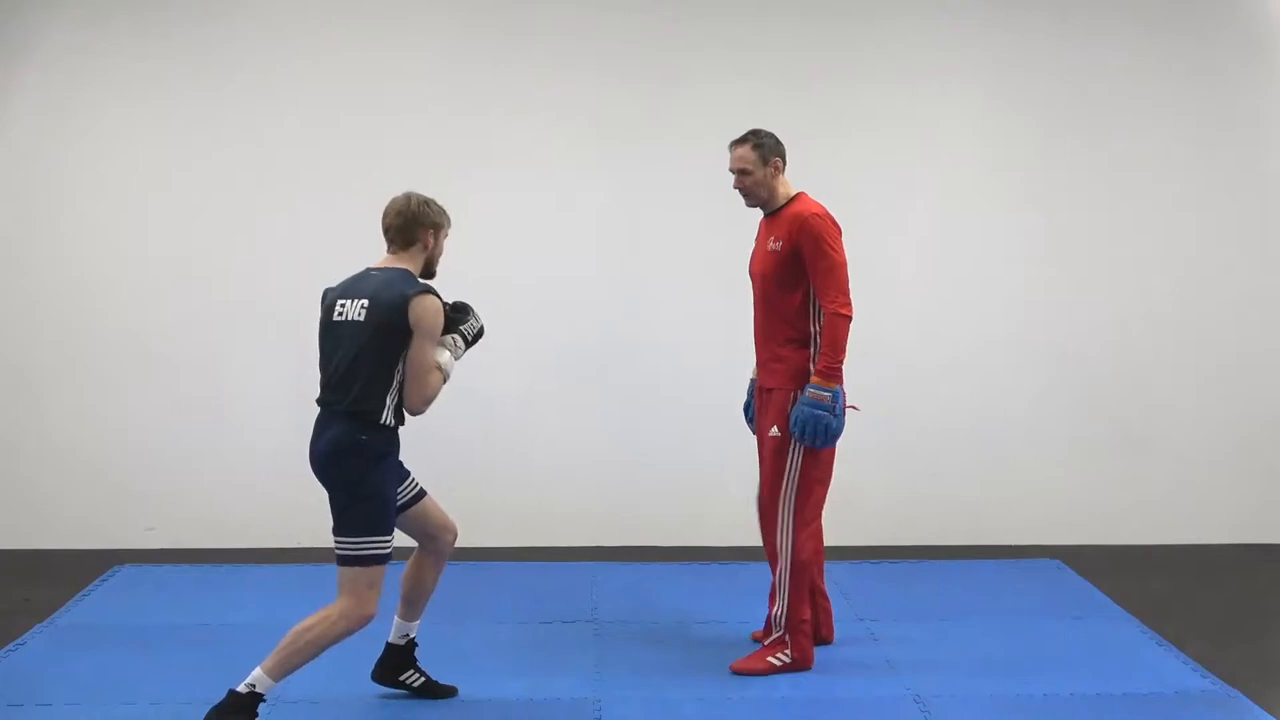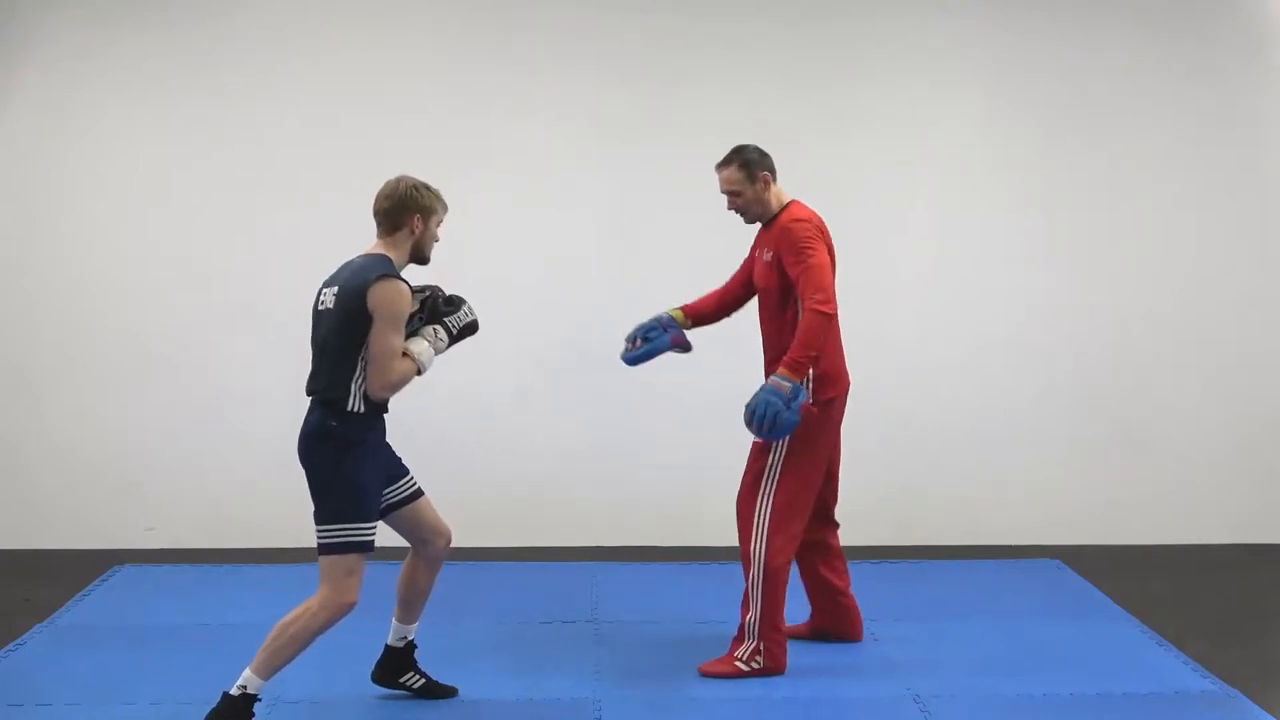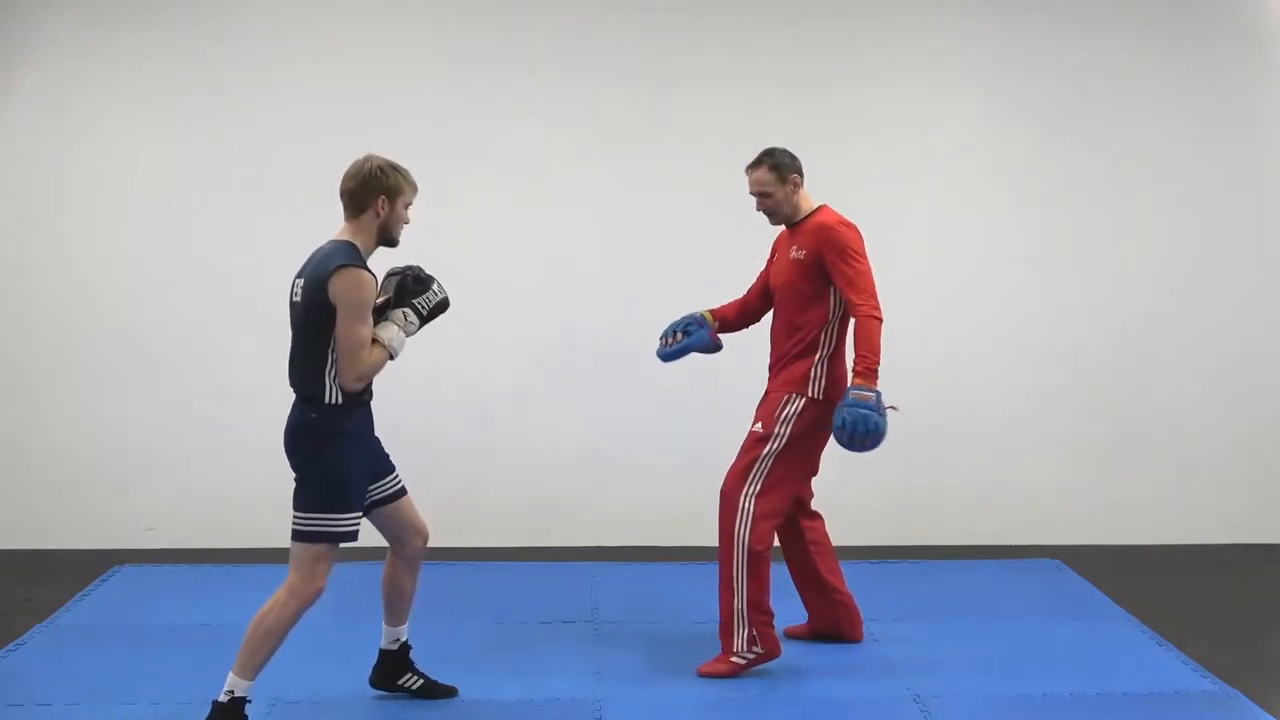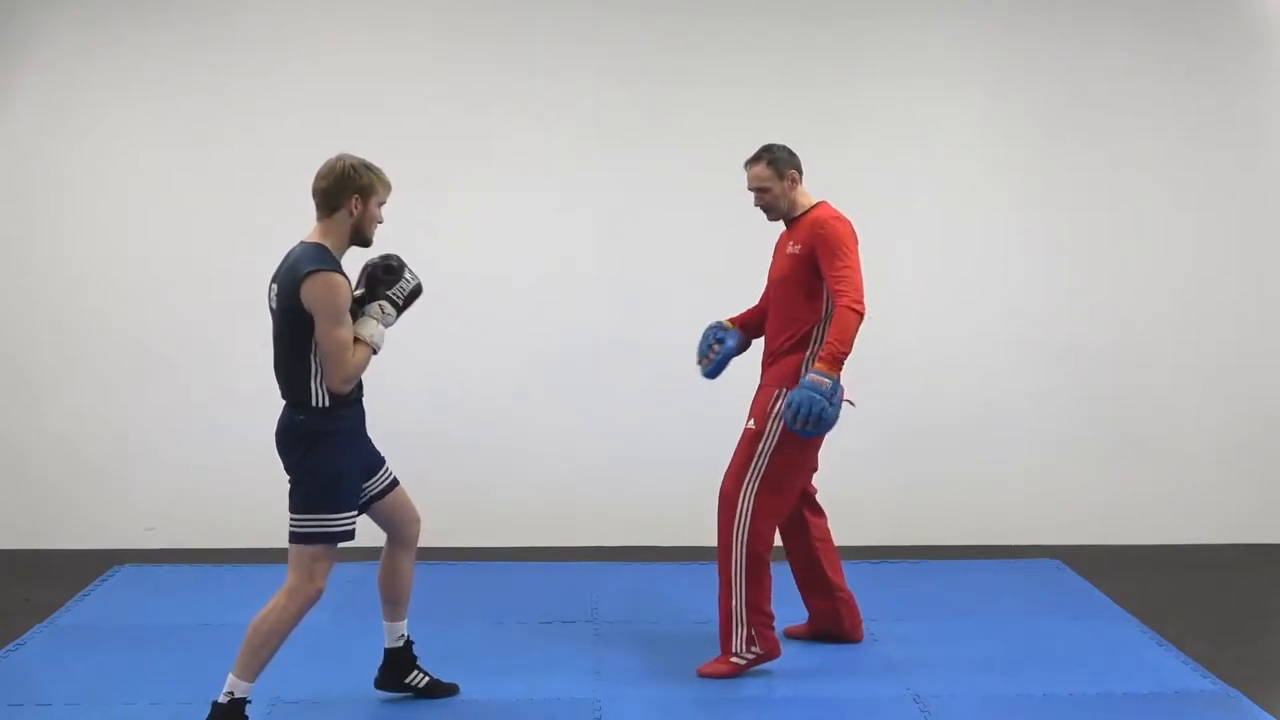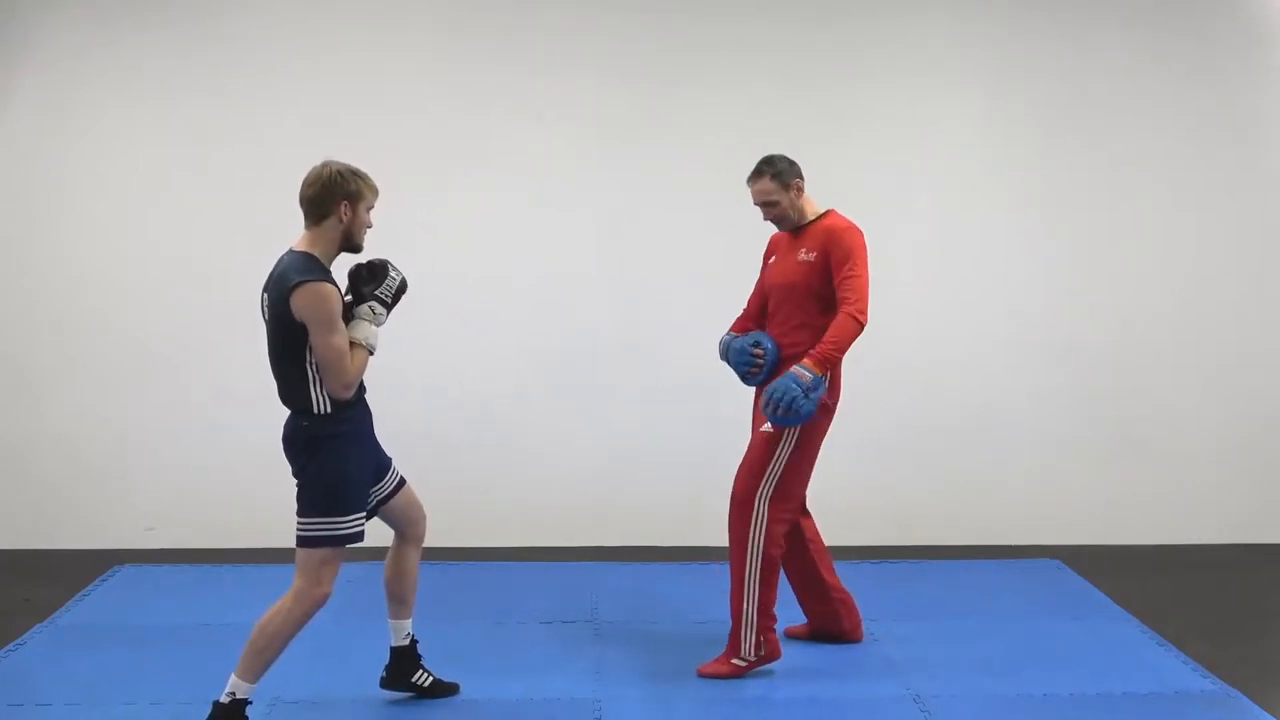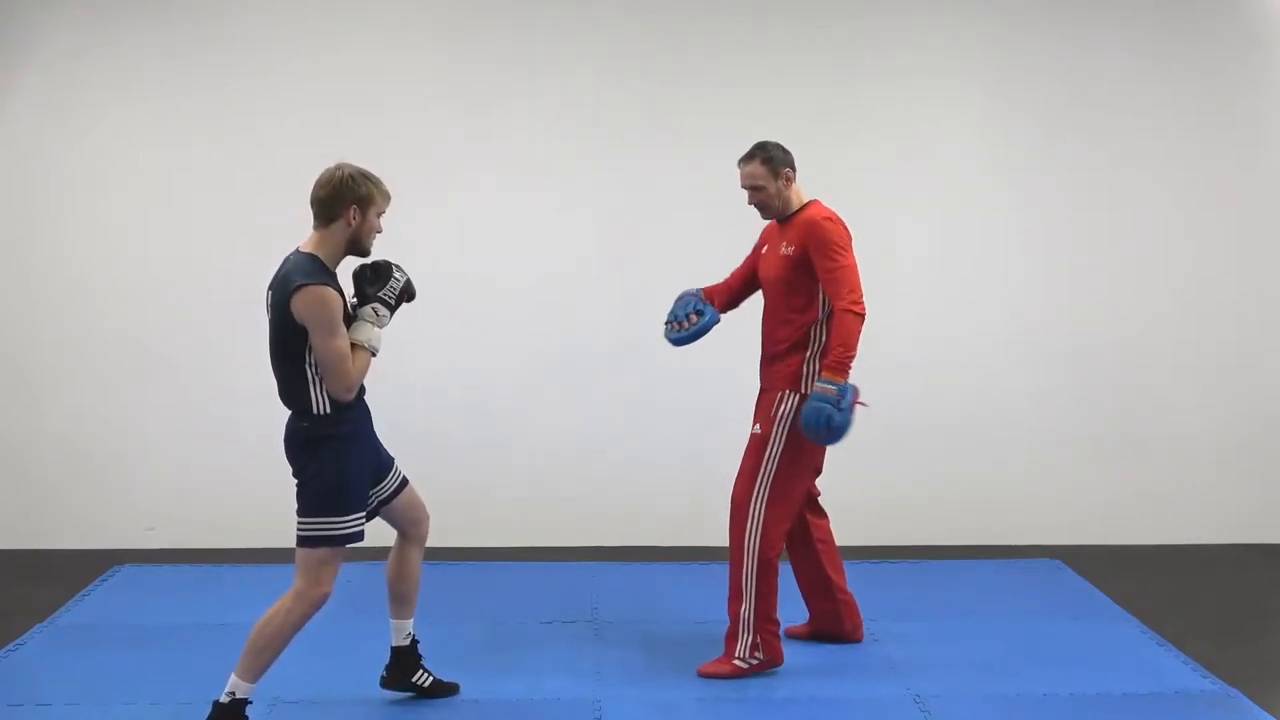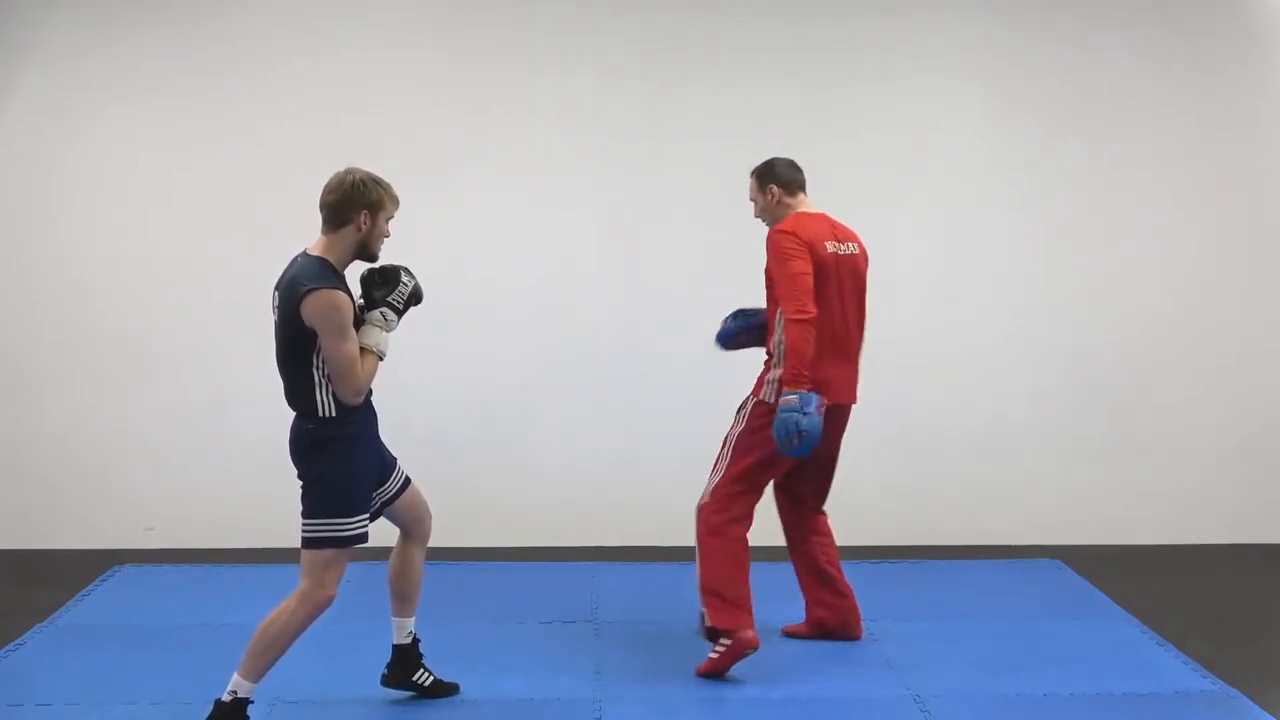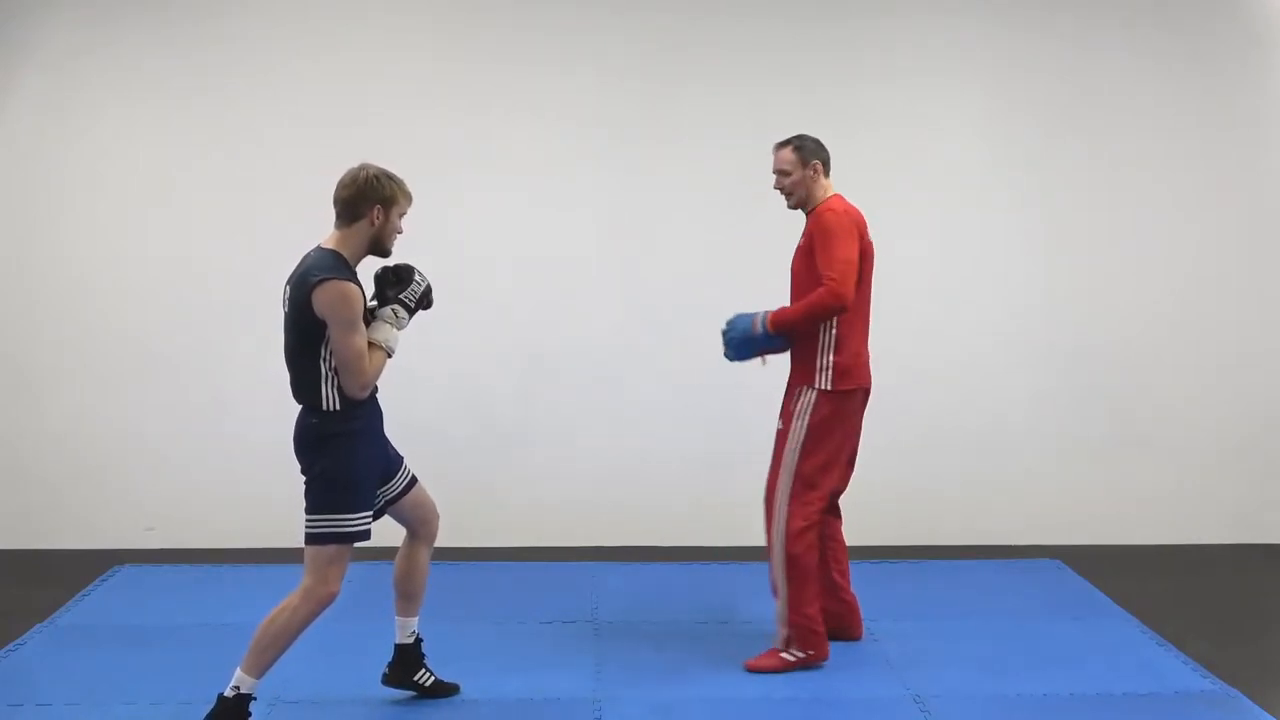
dt=0.5s
person 1, frame 1
left shoulder: (341, 291)
right shoulder: (422, 302)
right elbow: (416, 400)
right wrist: (454, 344)
left hip: (340, 439)
right hip: (361, 450)
left knee: (441, 537)
right knee: (357, 608)
left ankle: (397, 659)
person 1, frame 2
left shoulder: (345, 276)
right shoulder: (389, 286)
right elbow: (381, 385)
left wrist: (412, 325)
right wrist: (436, 337)
left hip: (355, 436)
right hip: (342, 442)
left knee: (435, 540)
right knee: (338, 597)
left ankle: (396, 660)
person 1, frame 3
left shoulder: (323, 261)
right shoulder: (352, 275)
right elbow: (354, 374)
left wrist: (385, 308)
right wrist: (404, 321)
left hip: (346, 430)
right hip: (329, 434)
left knee: (412, 539)
right knee: (307, 582)
left ankle: (394, 663)
person 1, frame 4
left shoulder: (301, 261)
right shoulder: (324, 276)
right elbow: (341, 375)
left wrist: (363, 303)
right wrist: (381, 312)
left hip: (337, 429)
right hip: (321, 435)
left knee: (406, 527)
right knee: (306, 584)
left ankle: (397, 662)
person 1, frame 5
left shoulder: (293, 269)
right shoulder: (313, 287)
right elbow: (342, 381)
left wrist: (356, 305)
right wrist: (370, 313)
left hip: (345, 433)
right hip: (328, 441)
left knee: (412, 524)
right knee: (313, 589)
left ankle: (402, 662)
person 1, frame 6
left shoulder: (303, 269)
right shoulder: (314, 289)
right elbow: (344, 383)
left wrist: (365, 308)
right wrist: (374, 314)
left hip: (348, 434)
right hip: (328, 442)
left knee: (415, 525)
right knee: (313, 589)
left ankle: (403, 662)
person 1, frame 7
left shoulder: (306, 269)
right shoulder: (324, 293)
right elbow: (352, 387)
left wrist: (370, 310)
right wrist: (382, 317)
left hip: (349, 435)
right hip: (332, 443)
left knee: (418, 523)
right knee: (317, 591)
left ankle: (404, 660)
person 1, frame 8
left shoulder: (320, 266)
right shoulder: (336, 285)
right elbow: (359, 380)
left wrist: (382, 309)
right wrist: (393, 315)
left hip: (355, 431)
right hip: (337, 439)
left knee: (424, 522)
right knee: (321, 587)
left ankle: (406, 659)
person 2, frame 1
left shoulder: (809, 221)
right shoulder: (767, 225)
left elbow: (837, 308)
left wrist: (823, 385)
right wrist: (758, 375)
left hip: (802, 388)
right hip: (776, 384)
left knee: (784, 510)
right knee: (792, 506)
left ankle: (789, 640)
right ankle: (811, 620)
person 2, frame 2
left shoulder: (798, 227)
right shoulder: (769, 232)
left elbow: (820, 308)
right elbow: (734, 293)
left wrist: (787, 377)
right wrist: (676, 320)
left hip: (805, 390)
right hip: (812, 389)
left knee: (766, 510)
right knee: (810, 508)
left ankle: (759, 648)
right ankle: (837, 616)
person 2, frame 3
left shoulder: (834, 231)
right shoulder: (784, 241)
left elbow: (867, 310)
right elbow: (754, 304)
left wrist: (864, 383)
right wrist: (708, 320)
left hip: (808, 389)
right hip: (788, 388)
left knee: (744, 497)
right knee: (788, 503)
left ankle: (749, 640)
right ankle: (835, 618)
person 2, frame 4
left shoulder: (829, 227)
right shoulder: (788, 235)
left elbow: (849, 305)
left wrist: (822, 373)
right wrist: (731, 329)
left hip: (801, 387)
right hip: (782, 383)
left knee: (744, 499)
right knee: (792, 501)
left ankle: (749, 641)
right ankle: (836, 617)
person 2, frame 5
left shoulder: (840, 235)
right shoulder: (777, 245)
left elbow: (852, 312)
right elbow: (757, 311)
left wrist: (811, 367)
right wrist: (736, 339)
left hip: (802, 392)
right hip: (777, 388)
left knee: (754, 503)
right knee: (781, 505)
left ankle: (751, 644)
right ankle: (835, 617)
person 2, frame 6
left shoulder: (822, 226)
right shoulder: (773, 234)
left elbow: (850, 306)
right elbow: (736, 287)
left wrist: (833, 378)
right wrist: (699, 303)
left hip: (801, 387)
right hip: (785, 385)
left knee: (756, 506)
right knee: (795, 504)
left ankle: (753, 646)
right ankle: (837, 618)
person 2, frame 7
left shoulder: (788, 235)
right shoulder: (850, 241)
left elbow: (801, 315)
left wrist: (796, 388)
left hip: (794, 394)
right hip: (837, 395)
left knee: (722, 505)
right knee: (802, 504)
left ankle: (730, 627)
right ankle: (836, 615)
person 2, frame 8
left shoulder: (831, 217)
right shoulder: (842, 219)
left elbow: (834, 296)
left wrist: (769, 325)
right wrist: (780, 331)
left hip: (824, 382)
right hip: (842, 380)
left knee: (791, 505)
right knee: (817, 501)
left ankle: (802, 638)
right ankle: (838, 616)
